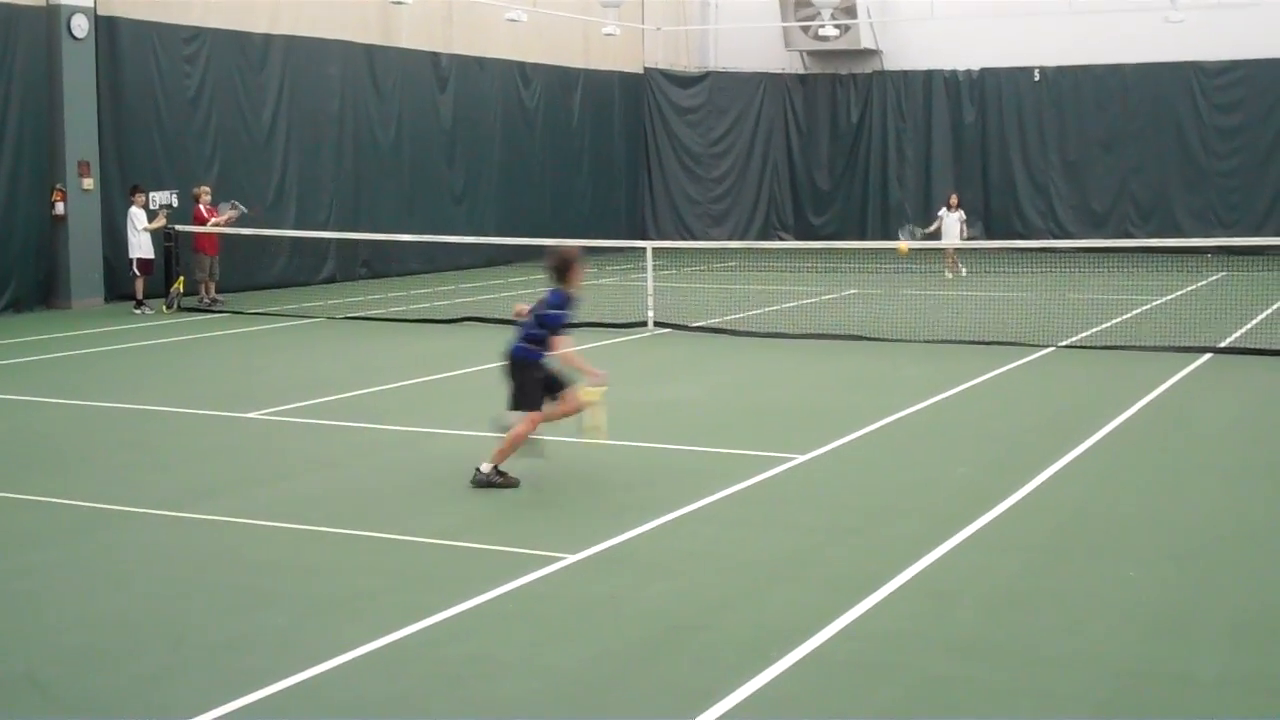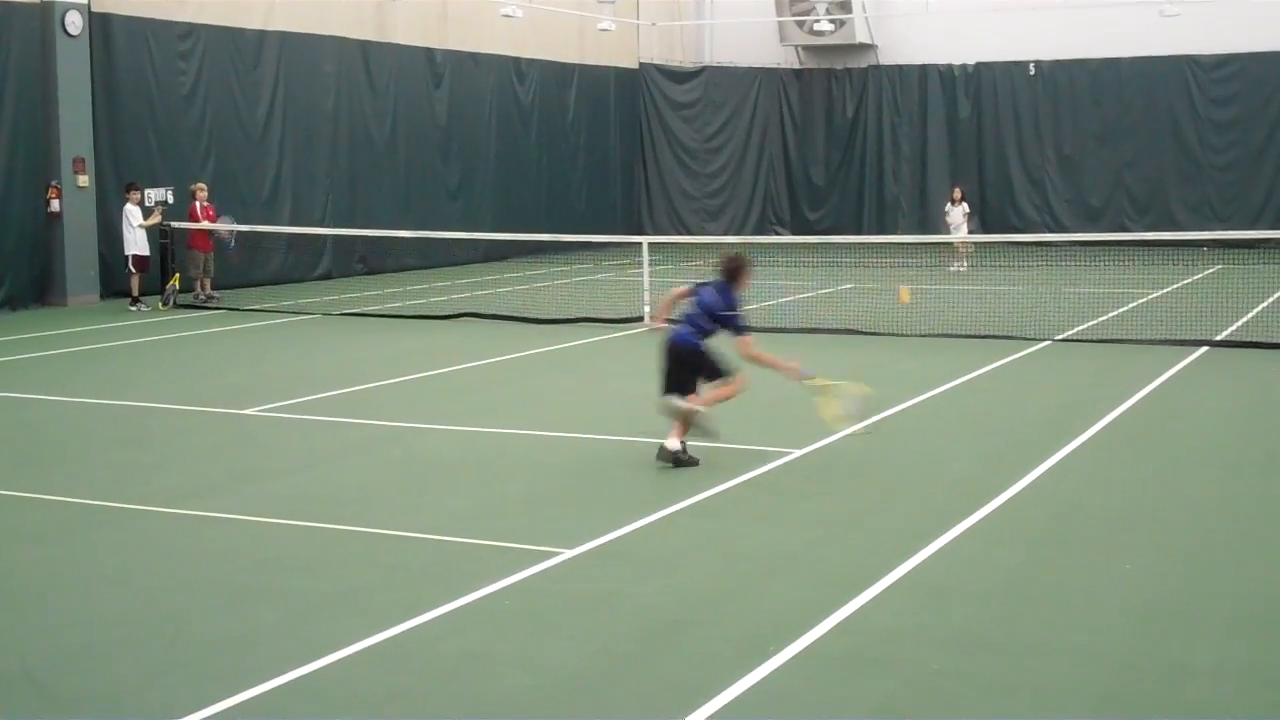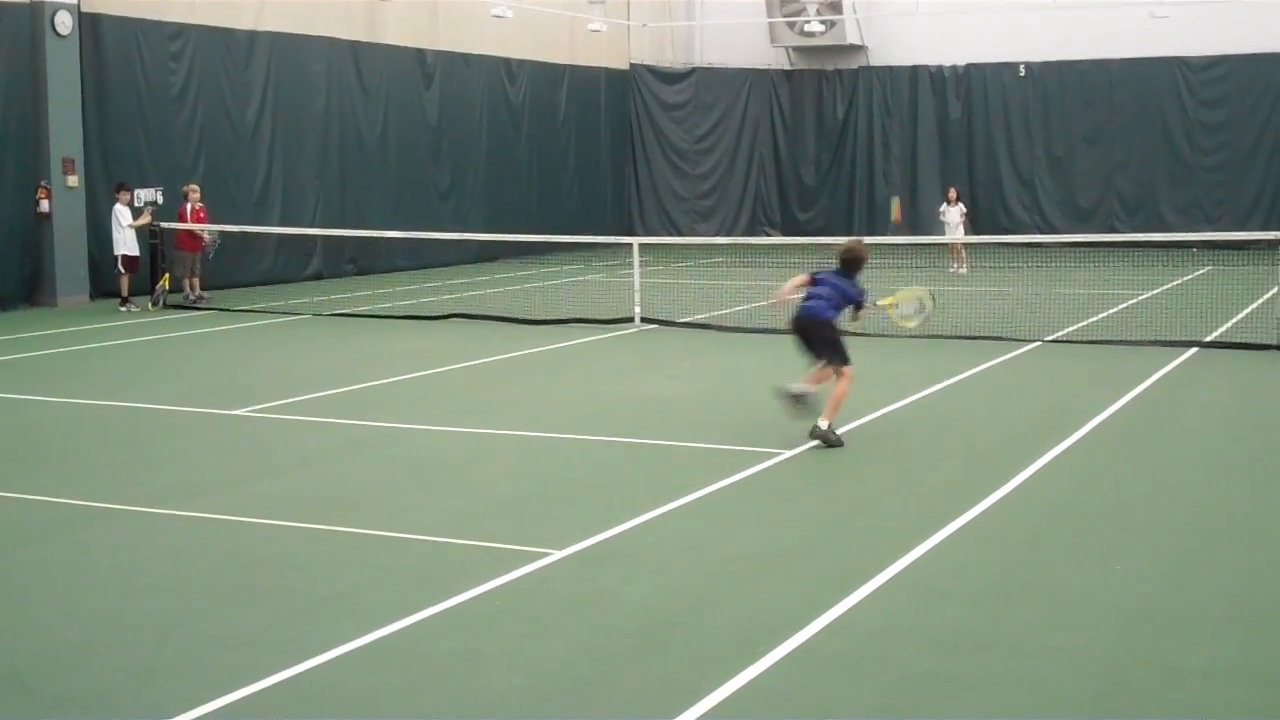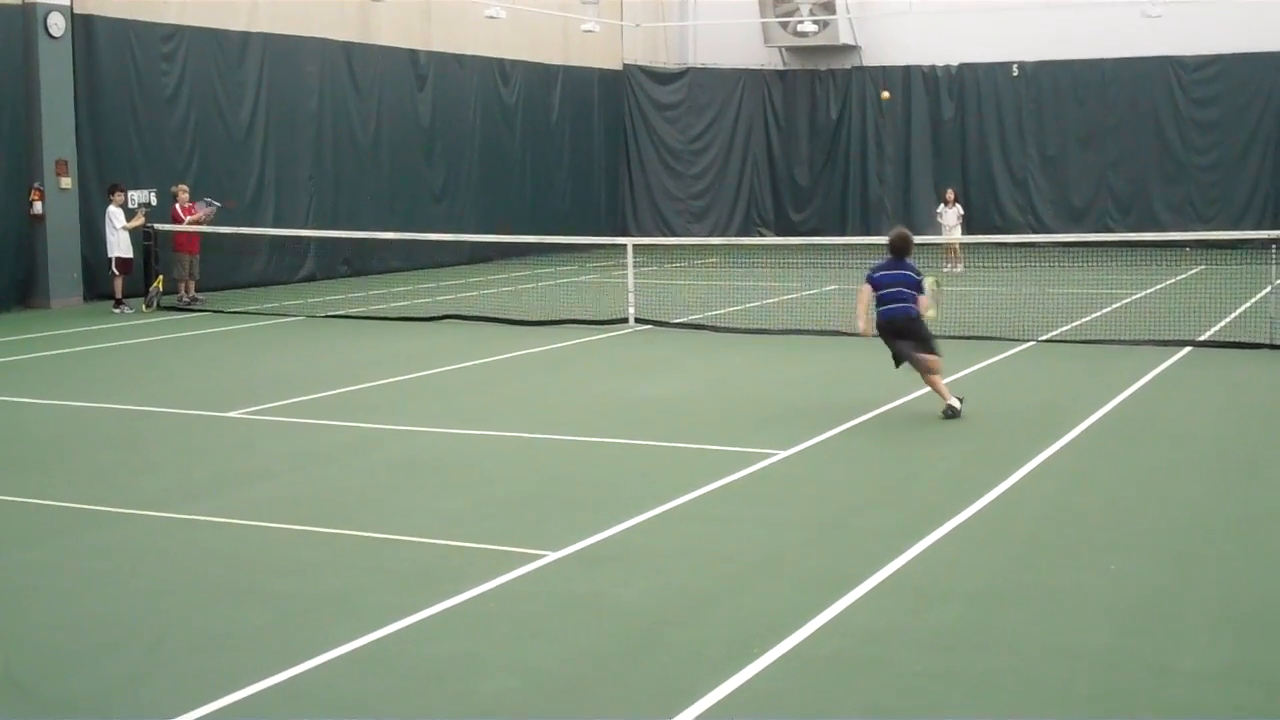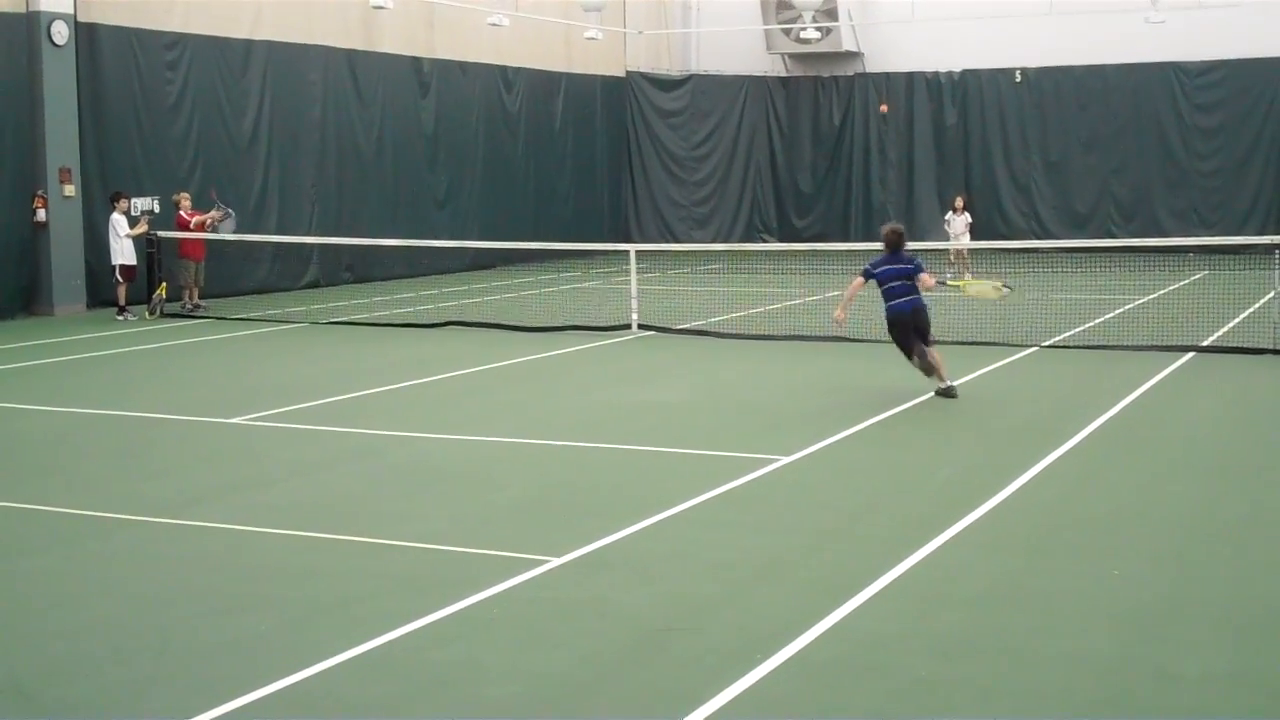
dt=0.3s
person 1, frame 1
left shoulder: (560, 297)
right shoulder: (556, 305)
right elbow: (561, 349)
left wrist: (527, 313)
right wrist: (590, 371)
left hip: (532, 360)
right hip: (523, 361)
left knee: (575, 402)
right knee: (532, 419)
left ankle: (517, 430)
right ankle: (487, 471)
person 1, frame 2
left shoulder: (708, 287)
right shoulder: (728, 309)
left elbow: (675, 294)
right elbow: (748, 353)
left wrist: (659, 318)
right wrist: (784, 367)
left hip: (675, 344)
right hip: (690, 347)
left knee: (691, 400)
right knee: (736, 384)
left ankle: (673, 446)
right ankle: (691, 407)
person 1, frame 3
left shoulder: (824, 274)
right shoulder: (857, 291)
left elbow: (798, 280)
right elbow: (855, 317)
left wrist: (783, 292)
left hip: (801, 320)
right hip: (821, 322)
left knee: (832, 362)
right knee: (845, 375)
left ankle: (800, 389)
right ankle: (823, 426)
person 1, frame 4
left shoulder: (876, 271)
right shoulder: (914, 273)
left elbow: (864, 294)
right elbow: (922, 307)
left wrist: (862, 321)
left hip: (885, 323)
right hip: (909, 319)
left knee: (927, 369)
right knee: (932, 362)
left ankle: (951, 401)
person 1, frame 5
left shoulder: (875, 265)
right shoulder: (912, 261)
left elbow: (855, 285)
right elbow: (927, 284)
left wrist: (841, 309)
right wrist: (932, 281)
left hip: (895, 316)
right hip: (917, 310)
left knee: (915, 349)
right knee: (927, 347)
left ankle: (920, 356)
right ankle: (945, 385)
